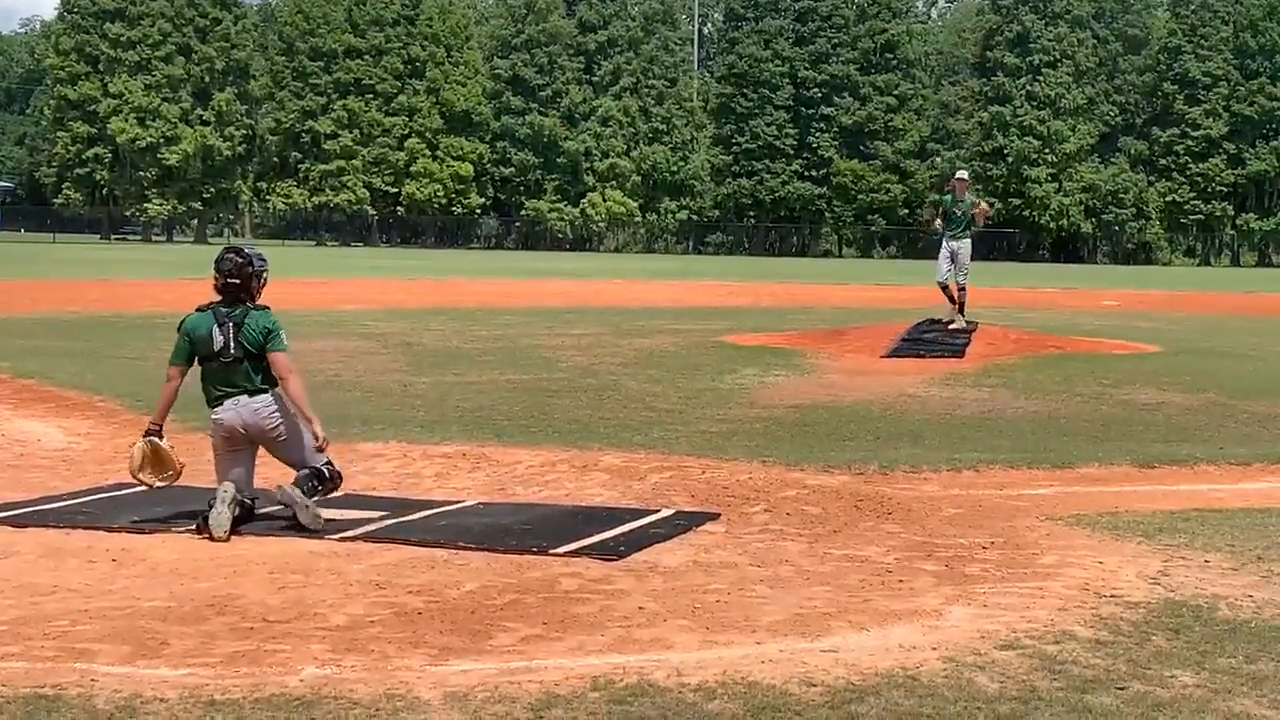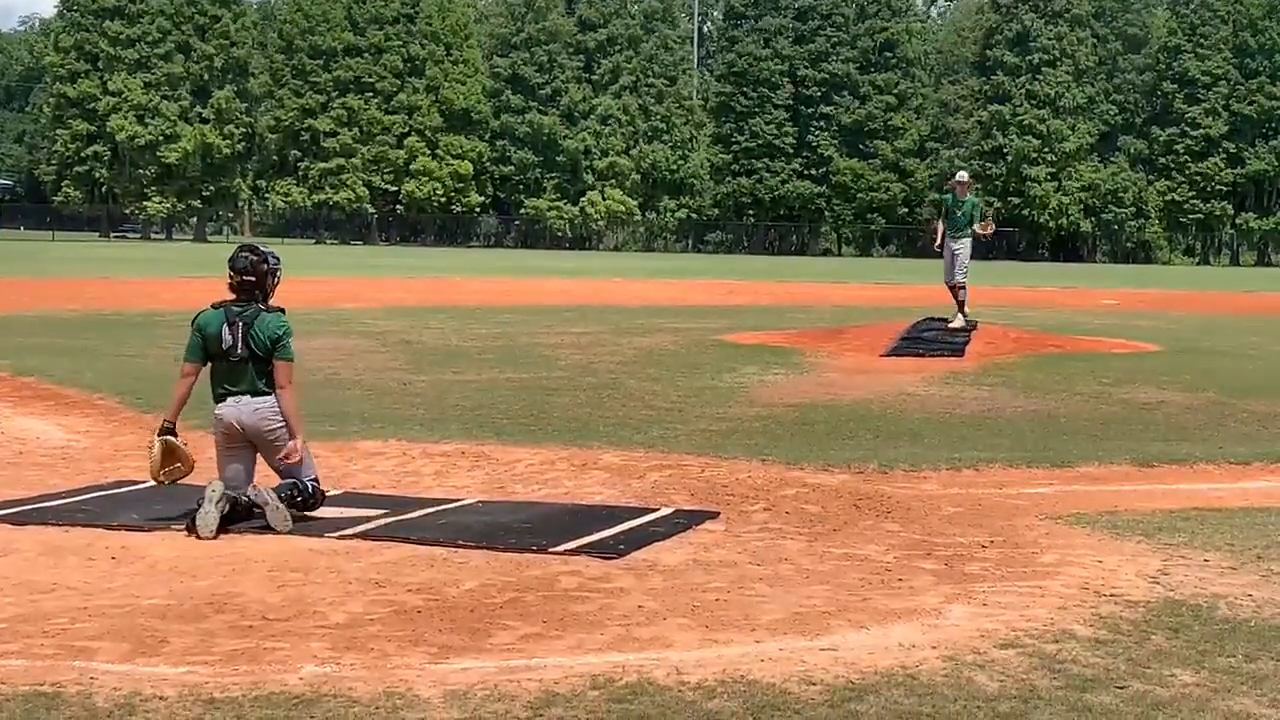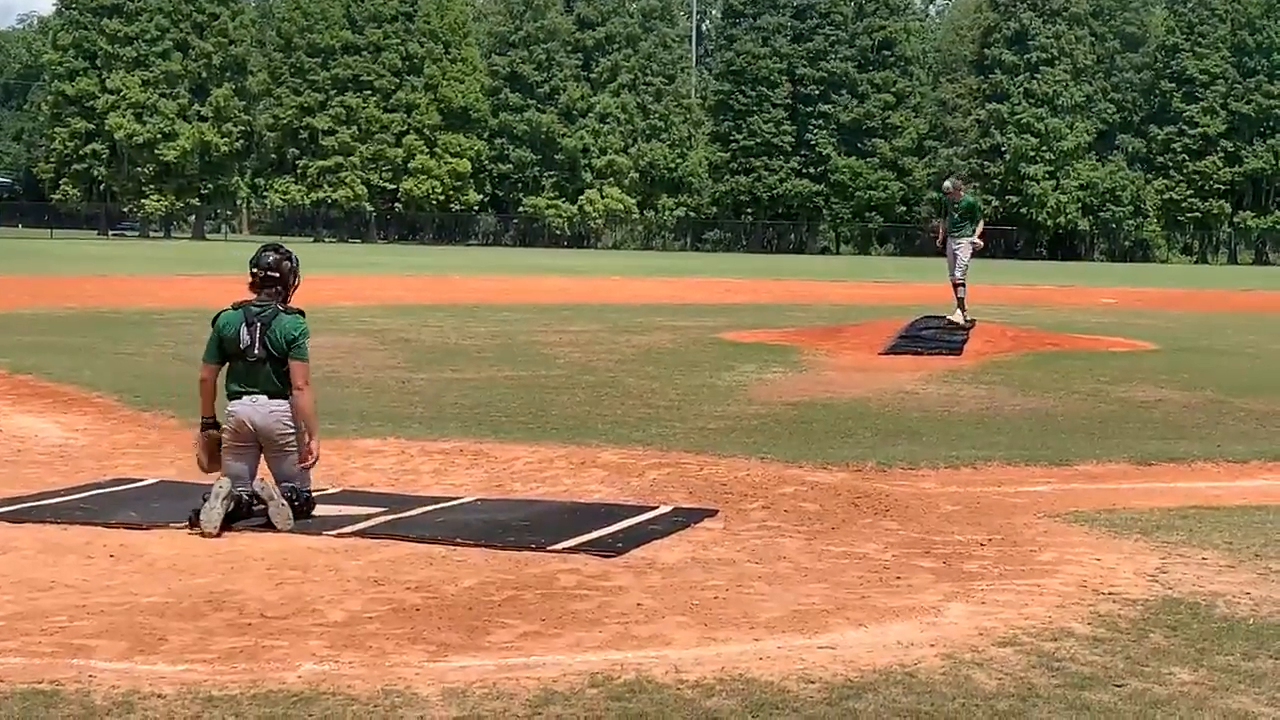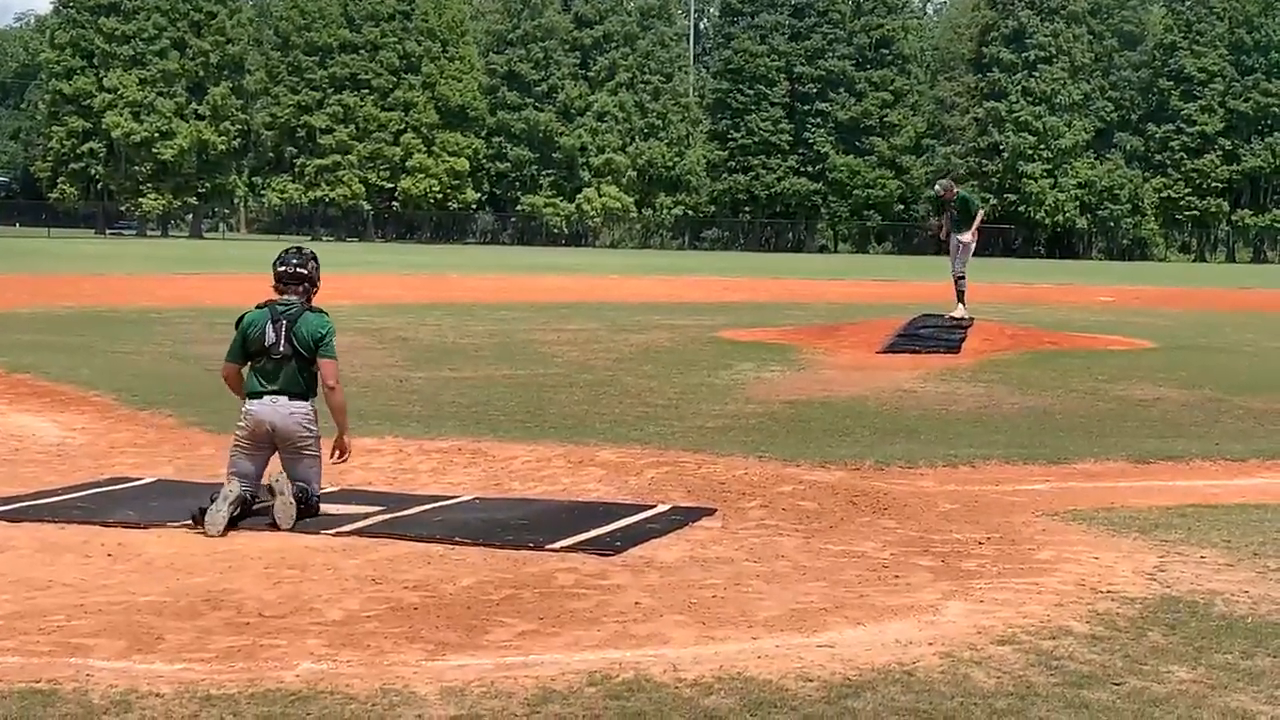
dt=0.2s
person 1, frame 1
left shoulder: (194, 323)
right shoulder: (264, 320)
left elbow: (174, 379)
right elbow: (286, 376)
left wrist: (155, 426)
right wrist: (313, 421)
left hip: (225, 417)
right hip: (266, 407)
left knee: (242, 502)
right knee: (325, 475)
left ankle: (230, 503)
right ankle: (298, 492)
person 1, frame 2
left shoulder: (207, 320)
right shoulder: (276, 323)
left elbow: (187, 376)
right elbow: (284, 385)
left wrist: (168, 424)
right wrist: (297, 435)
left hip: (226, 414)
right hip: (267, 410)
left knee: (239, 501)
right knee: (308, 492)
left ankle: (223, 502)
right ankle: (278, 495)
person 1, frame 3
left shoulder: (227, 319)
right shoulder: (294, 324)
left elbow: (207, 377)
right elbow: (300, 386)
left wrist: (208, 421)
right wrist: (312, 436)
left hip: (238, 411)
right hip: (279, 412)
left knee: (240, 497)
right knee: (300, 499)
left ankle: (224, 498)
right ankle: (279, 494)
person 1, frame 4
left shoulder: (251, 318)
right shoulder: (319, 324)
left elbow: (228, 374)
right elbow: (330, 384)
right wrist: (343, 433)
left hip: (255, 410)
right hip: (298, 413)
left knee: (241, 490)
right knee: (307, 500)
left ankle: (231, 500)
right ankle: (292, 494)
